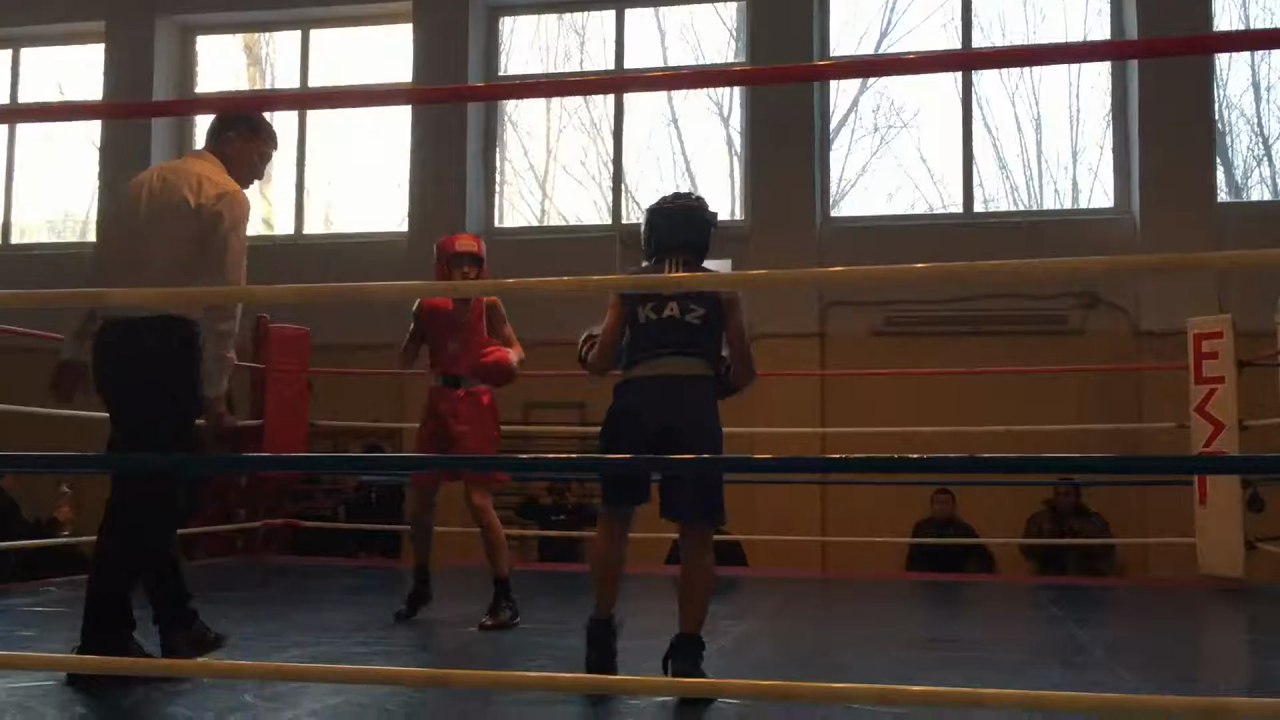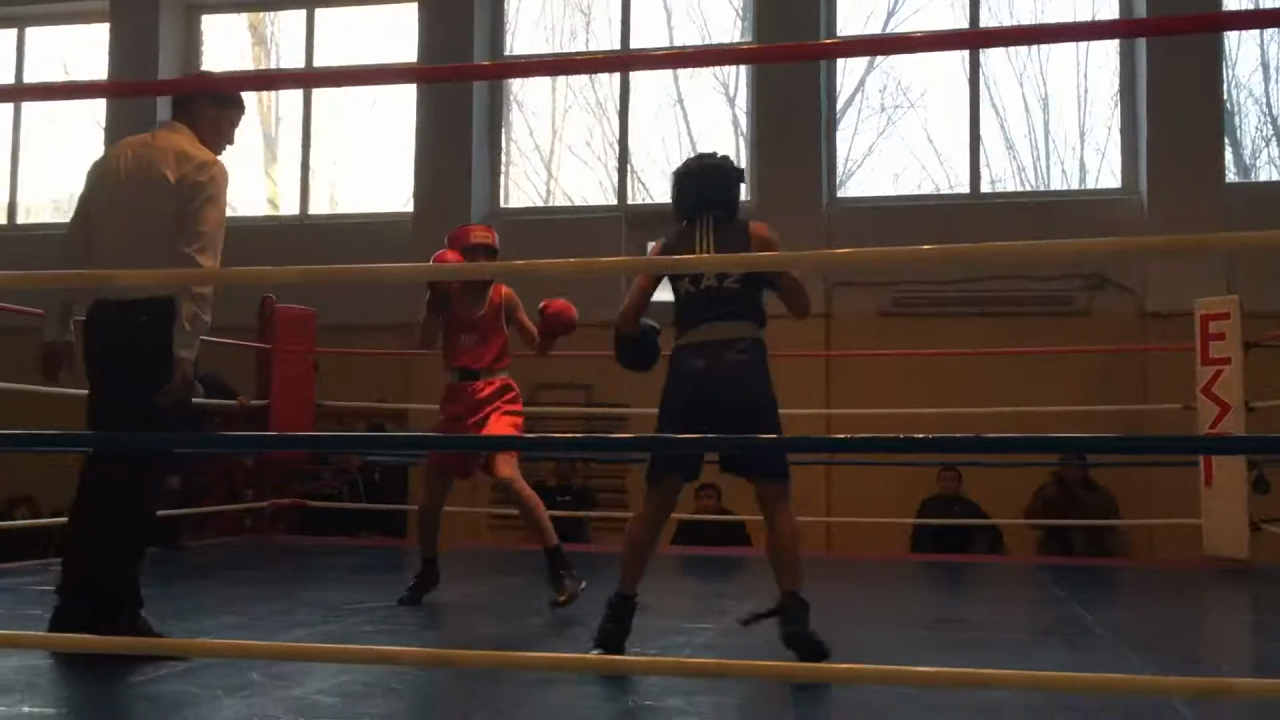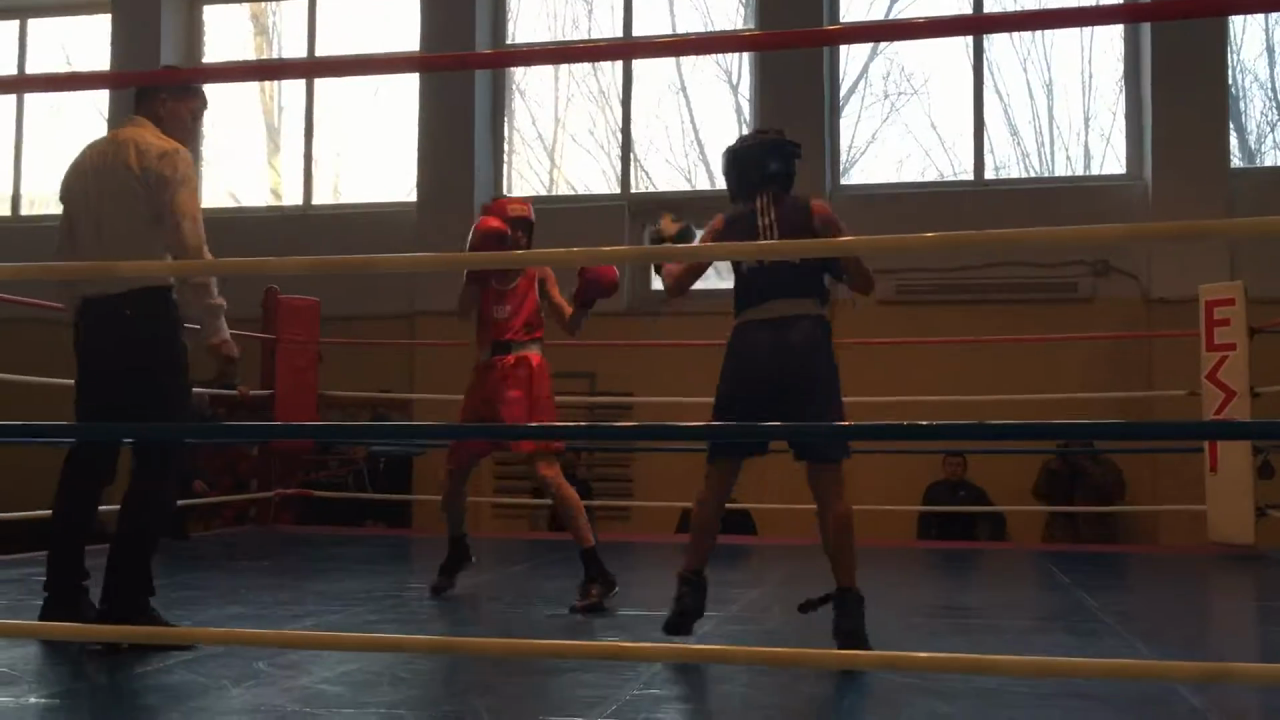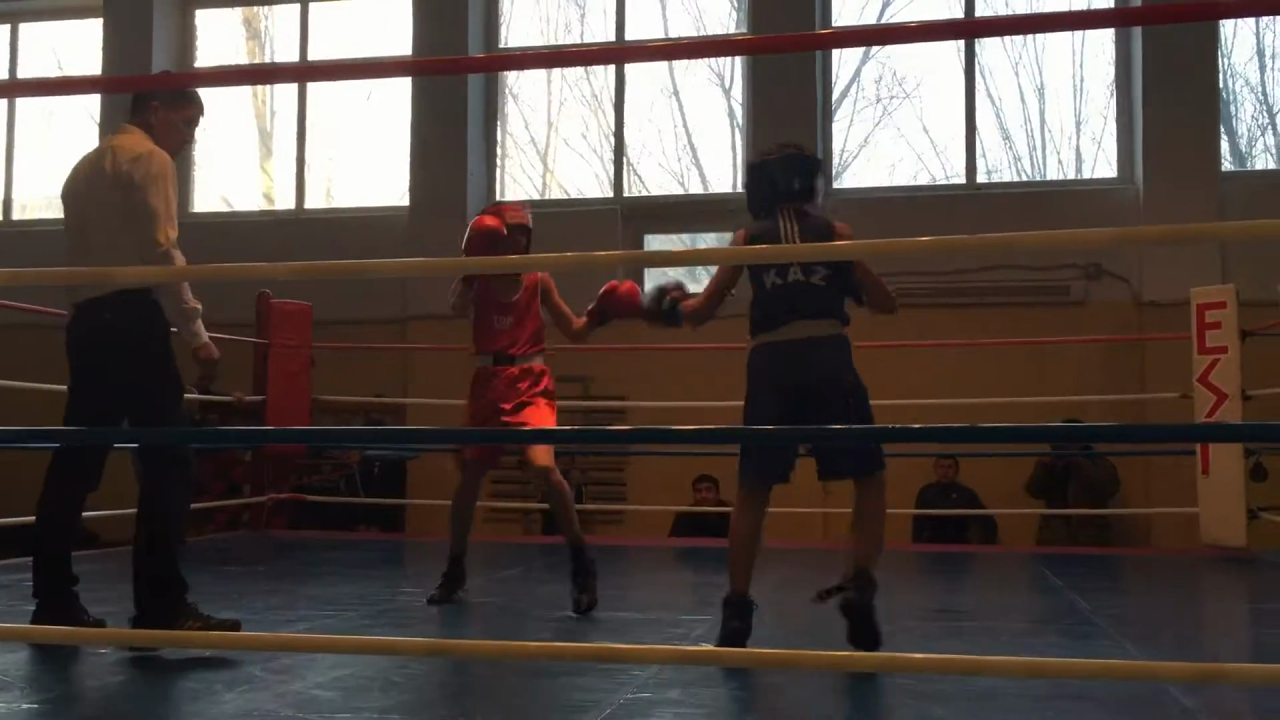
dt=0.3s
person 1, frame 1
left shoulder: (144, 181)
right shoulder: (224, 195)
left elbow: (99, 270)
right elbow: (221, 299)
left wrist: (75, 349)
right wrist: (216, 387)
left hip: (114, 342)
right hip: (165, 344)
left knee: (147, 487)
right knee: (146, 491)
left ankle: (177, 622)
right ankle: (103, 641)
person 1, frame 2
left shoulder: (112, 159)
right shoulder: (201, 166)
left elbow: (74, 251)
right elbow: (197, 265)
left wrist: (58, 329)
right wrist: (186, 350)
left hip: (104, 322)
right hip: (154, 323)
left knee: (107, 462)
right knee: (140, 472)
left ankle: (78, 606)
right ankle: (113, 619)
person 1, frame 3
left shoulder: (85, 161)
right shoulder: (167, 154)
left elbow: (69, 256)
right elbow: (189, 249)
right wrist: (215, 328)
left hip: (94, 319)
right hip: (143, 314)
left knee: (89, 455)
right knee: (160, 461)
left ankle: (64, 598)
right ankle: (125, 606)
person 1, frame 4
left shoulder: (85, 166)
right shoulder: (148, 159)
left elbow: (84, 256)
right elbow: (160, 253)
right wrist: (195, 331)
left hip: (87, 321)
right hip: (129, 320)
left knee: (76, 461)
right knee: (167, 462)
left ankle: (56, 602)
right ankle: (162, 610)
person 2, frame 1
left shoulder: (631, 284)
right shoulder: (721, 287)
left elbow: (601, 361)
right elbow: (744, 373)
left wrist: (587, 353)
right wrist: (719, 381)
left hip: (634, 402)
right hip: (691, 404)
left knee: (614, 521)
right knee: (696, 537)
left ankle: (602, 632)
right ankle: (687, 653)
person 2, frame 2
left shoulder: (667, 247)
right shoulder: (756, 236)
left elbow: (624, 322)
right elbow: (801, 307)
left wrist: (630, 340)
right wrist: (778, 272)
left hip: (687, 372)
right hip: (743, 366)
left knee: (659, 498)
right knee: (775, 498)
left ankle: (620, 613)
right ankle: (794, 614)
person 2, frame 3
left shoulder: (727, 223)
right shoulder: (814, 211)
left elbow: (675, 284)
right elbow: (864, 284)
left wrist: (663, 248)
right wrist: (834, 262)
left hip: (749, 348)
right hip: (806, 344)
left knee: (718, 477)
right knee: (828, 483)
left ankle: (691, 589)
right ankle: (847, 609)
person 2, frame 4
left shoulder: (744, 239)
right shoulder: (836, 232)
left elbow: (701, 311)
right elbow: (884, 304)
left wrist: (671, 304)
left hip: (772, 366)
right hip: (829, 363)
left knee: (753, 497)
right knee: (867, 483)
left ankle: (738, 611)
right ankle: (860, 588)
person 3, frame 1
left shoulder: (489, 304)
right shoulder: (433, 308)
left elbow: (517, 352)
right elbow: (405, 362)
left wrist: (508, 362)
right wrist: (418, 329)
left hip: (476, 404)
right hip: (439, 404)
left knee: (479, 501)
right knee: (418, 504)
left ankle: (504, 597)
right ankle: (421, 585)
person 3, frame 2
left shoulder: (504, 295)
right shoulder: (449, 295)
left elbow: (538, 345)
right elbow: (425, 342)
left wrist: (549, 331)
right wrist: (436, 299)
left hip: (498, 396)
right hip: (457, 398)
left knee: (508, 476)
right knee: (433, 493)
left ankle: (560, 566)
right ankle: (427, 573)
person 3, frame 3
left shoulder: (538, 272)
right shoulder: (484, 274)
left elbow: (570, 324)
right elbow: (463, 312)
left wrist: (586, 300)
right wrist: (475, 270)
left hip: (526, 373)
right hip: (487, 374)
left knee: (548, 473)
right knee: (455, 471)
left ankle: (596, 572)
right ankle: (457, 551)
person 3, frame 4
left shoulder: (539, 279)
right shoulder: (479, 274)
left elbow: (575, 331)
right elbow: (456, 310)
left wrist: (600, 315)
left hip: (532, 383)
right hip: (489, 384)
left knee: (543, 467)
right knee: (468, 482)
left ankle: (581, 564)
right ankle: (455, 571)
